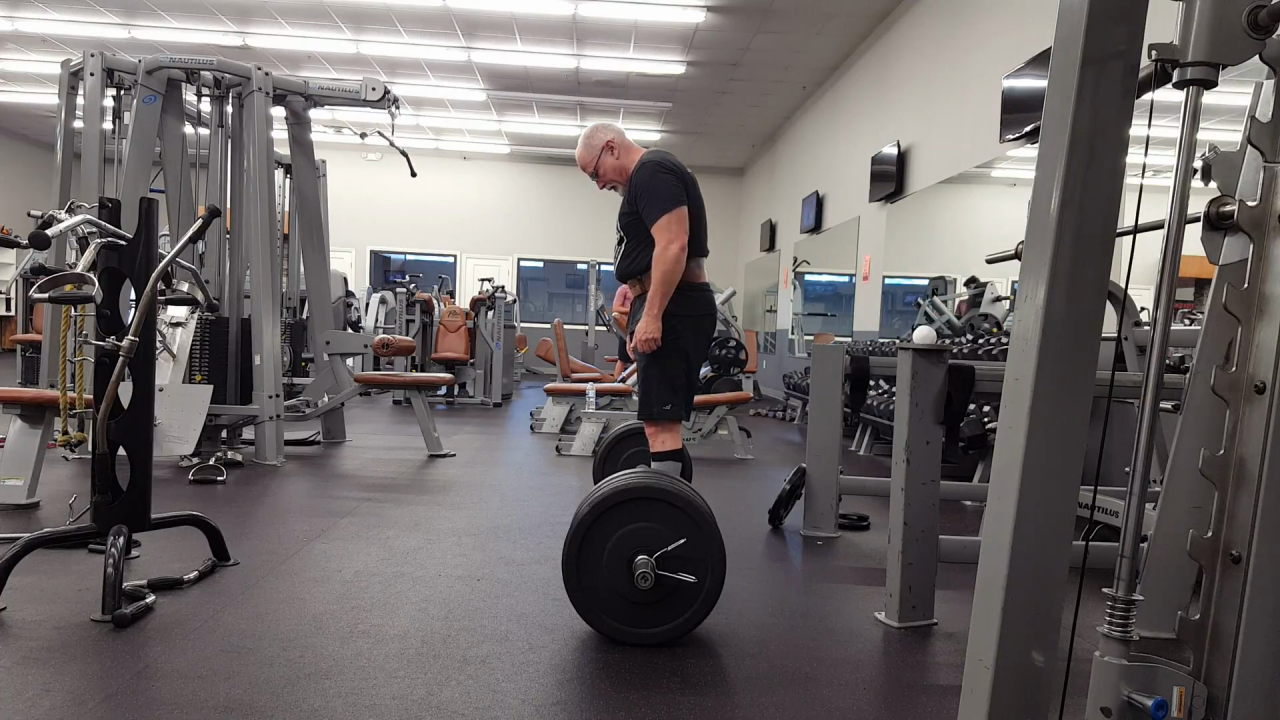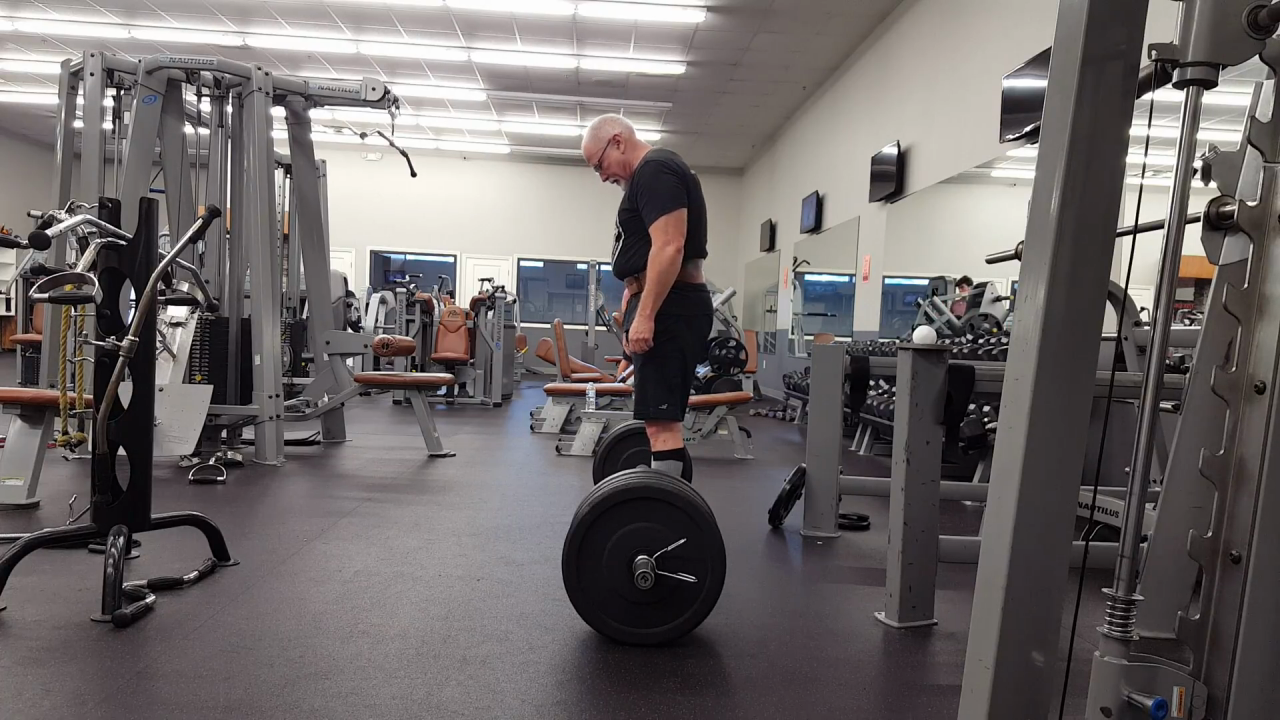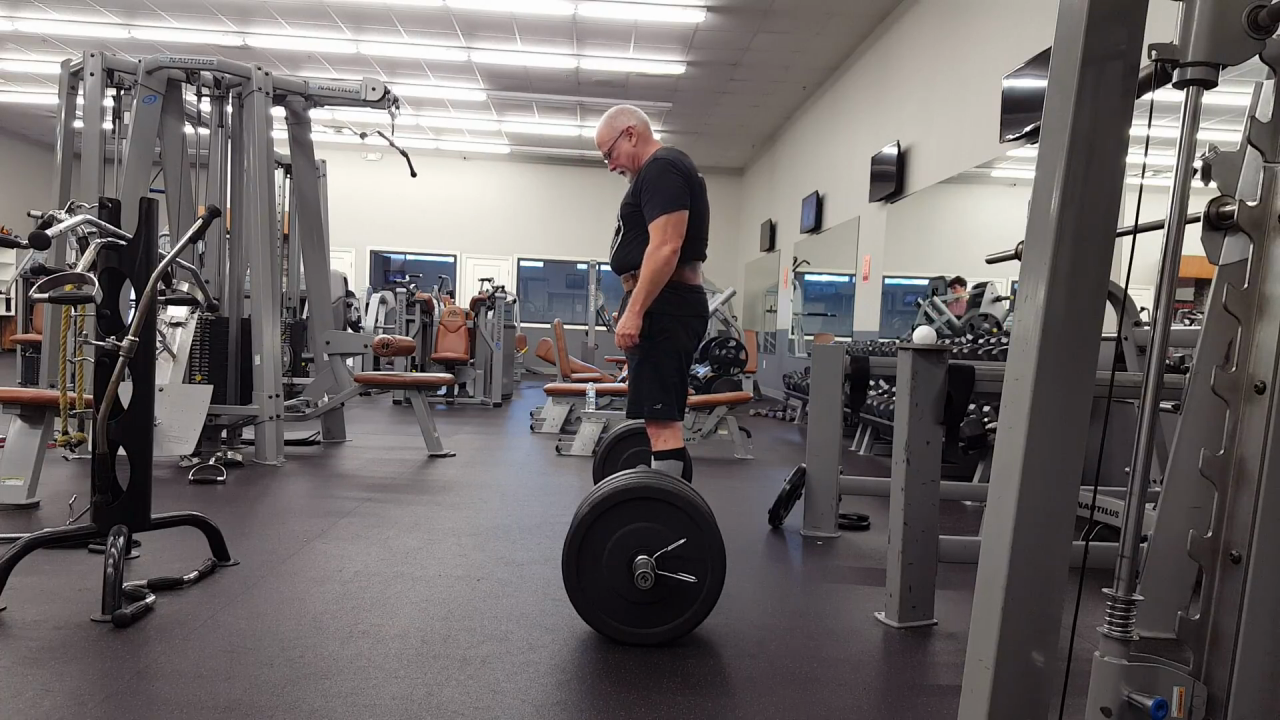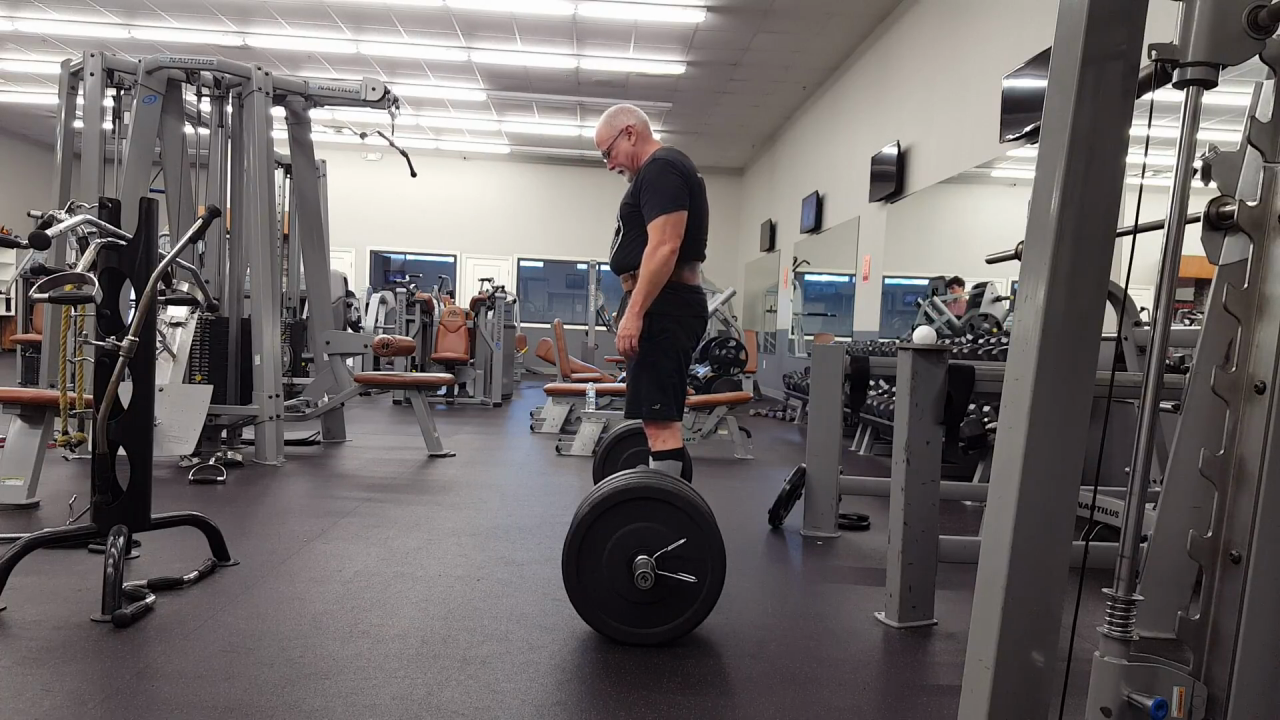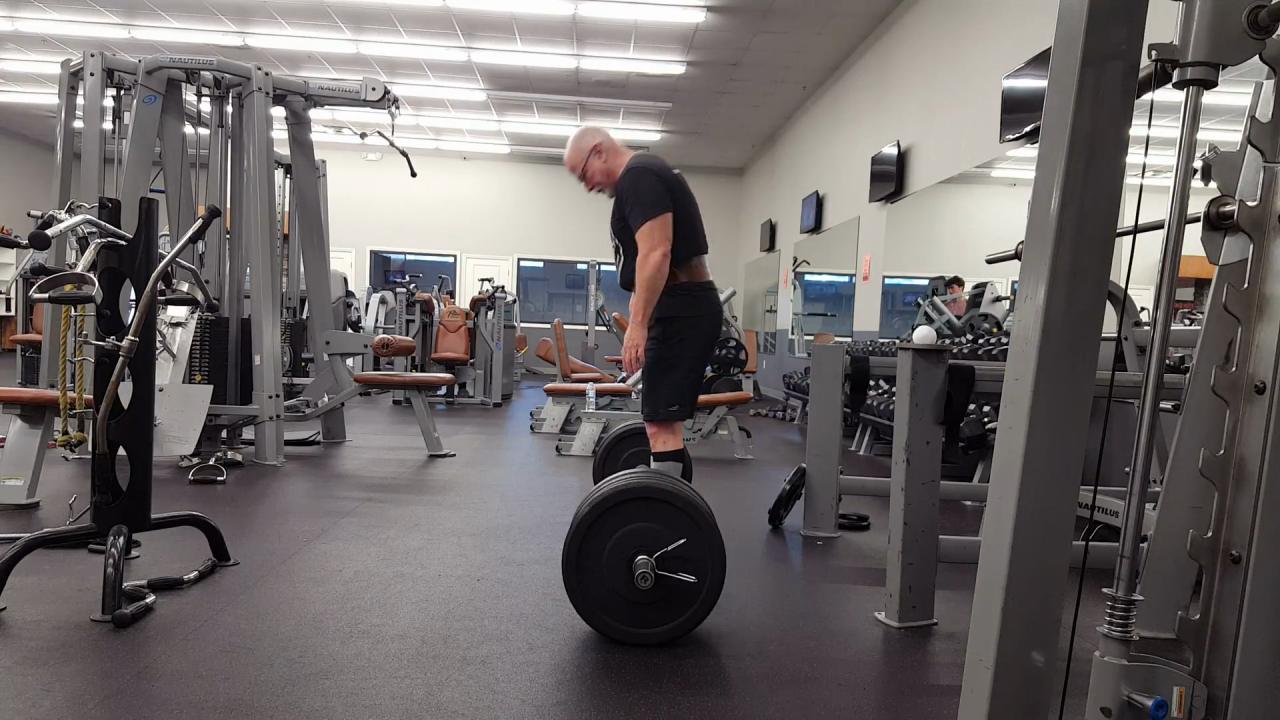
dt=0.3s
person 1, frame 1
left shoulder: (652, 172)
right shoulder: (649, 177)
left elbow: (673, 245)
left wrist: (651, 315)
right wrist: (645, 315)
left hip: (672, 310)
right hip: (669, 310)
left knee: (660, 422)
right knee: (659, 420)
person 1, frame 2
left shoulder: (655, 171)
right shoulder: (654, 174)
left elbow: (669, 246)
left wrist: (645, 316)
right wrist: (643, 314)
left hip: (669, 309)
right hip: (670, 309)
left knee: (661, 422)
right knee: (660, 420)
person 1, frame 3
left shoulder: (661, 169)
right shoulder: (662, 172)
left elbow: (666, 246)
left wrist: (634, 311)
right wrist: (639, 310)
left hip: (663, 308)
right hip: (667, 307)
left knee: (660, 420)
right knee: (661, 419)
person 1, frame 4
left shoulder: (661, 169)
right shoulder: (663, 171)
left elbow: (664, 247)
left wrist: (633, 313)
right wrist: (638, 311)
left hip: (663, 309)
right hip: (669, 307)
left knee: (659, 420)
right knee: (660, 419)
person 1, frame 5
left shoulder: (639, 177)
right shoulder: (644, 178)
left elbow: (656, 253)
left wrist: (637, 325)
right wrist: (643, 320)
left hip: (680, 310)
right hip: (682, 308)
left knee: (662, 422)
right knee: (662, 421)
